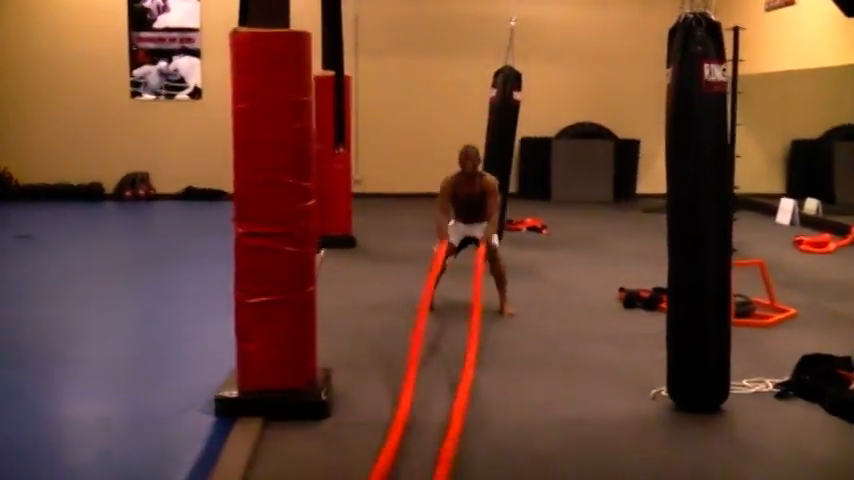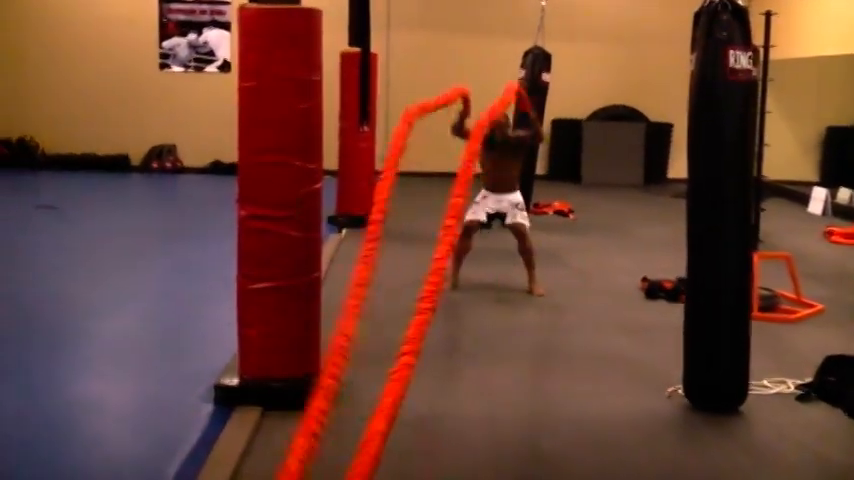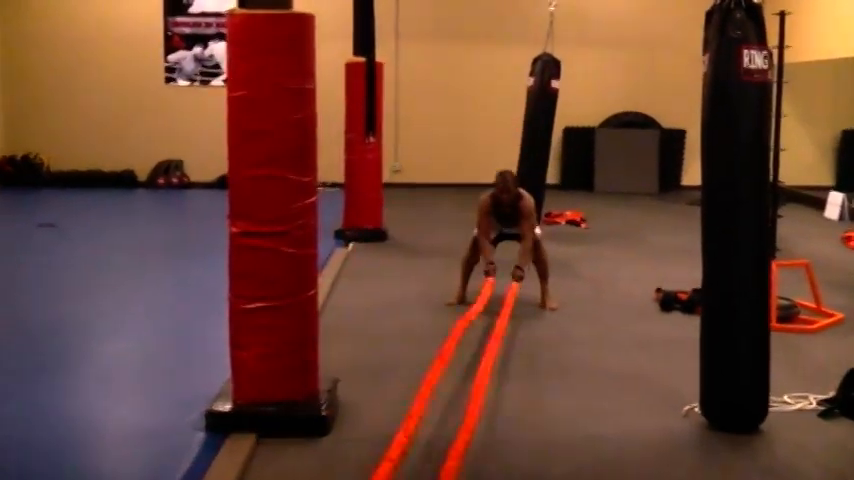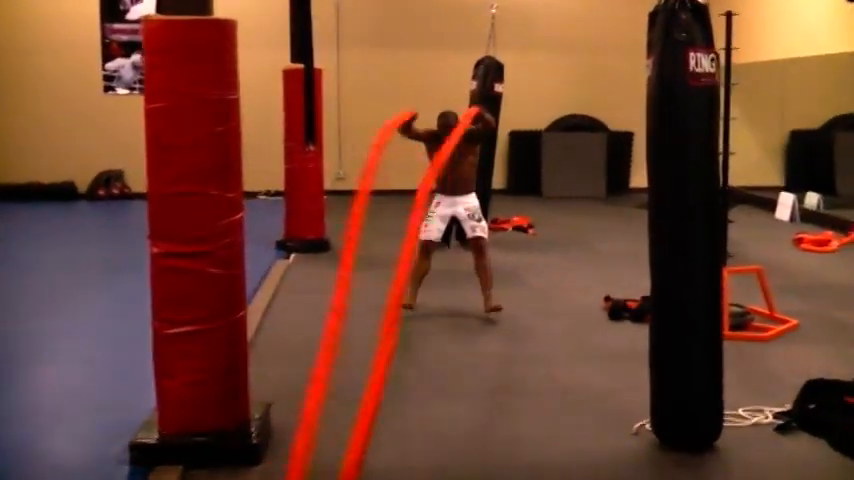
dt=0.4s
person 1, frame 1
left shoulder: (489, 183)
right shoulder: (449, 182)
left elbow: (494, 214)
right elbow: (442, 212)
left wrist: (488, 236)
right wrist: (442, 235)
left hip: (482, 223)
right hip: (459, 222)
left knee: (493, 255)
left ankle: (504, 302)
person 1, frame 2
left shoulder: (518, 139)
right shoulder: (483, 138)
left elbow: (538, 136)
right elbow: (457, 131)
left wrist: (534, 118)
right wrist: (463, 114)
left hip: (511, 197)
right hip: (487, 195)
left knee: (521, 231)
right knee: (467, 228)
left ankle: (533, 282)
right ankle: (453, 276)
person 1, frame 3
left shoulder: (526, 202)
right shoulder: (486, 202)
left elbow: (528, 235)
right elbow: (484, 236)
left wrist: (521, 267)
right wrist: (489, 263)
left hip: (520, 227)
right hip: (496, 224)
left knee: (537, 242)
right knee: (475, 243)
left ankle: (546, 295)
right ankle: (461, 292)
person 1, frame 4
left shoulder: (471, 136)
right shoulder: (431, 137)
left elbow: (490, 126)
right elbow: (406, 131)
left wrist: (482, 116)
right wrist: (408, 121)
left hip: (468, 200)
right hip: (442, 201)
left knee: (479, 246)
right knee: (425, 247)
left ankle: (488, 299)
right ankle: (410, 296)
